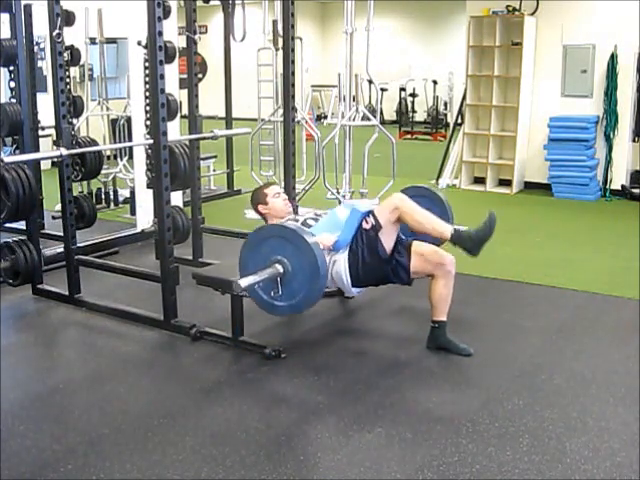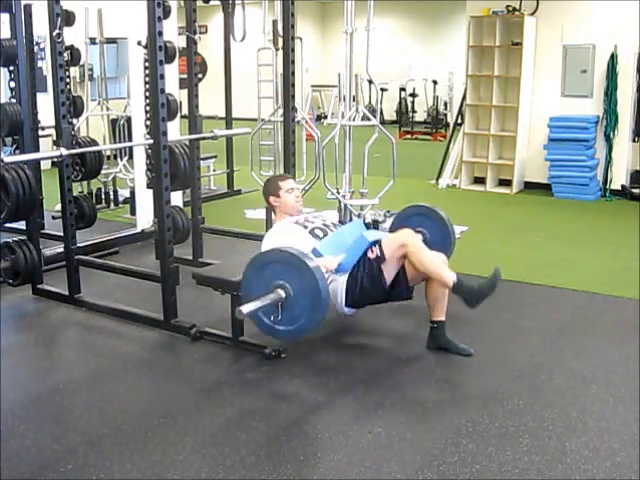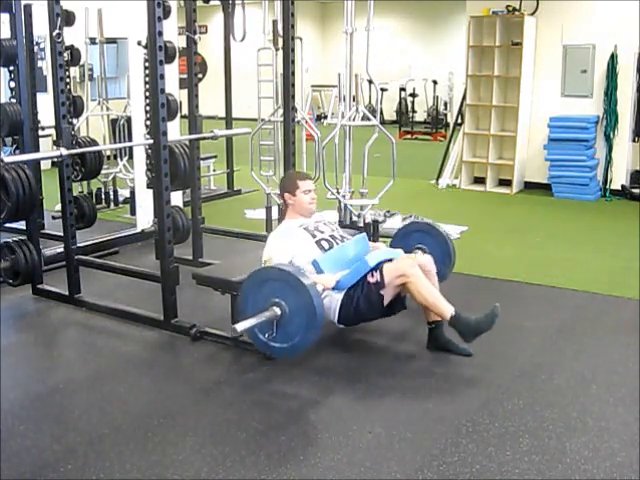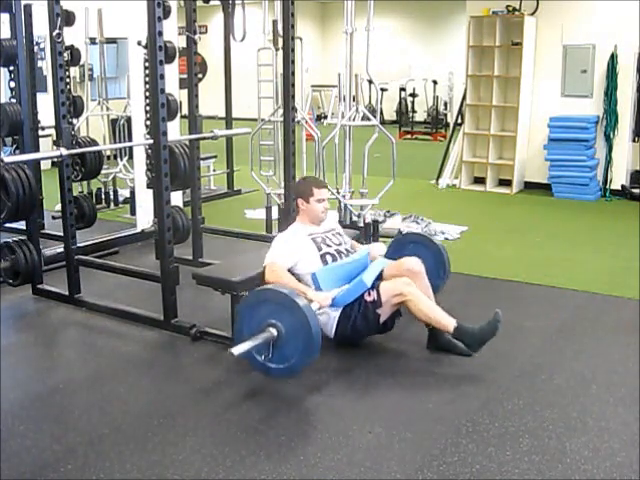
dt=0.3s
person 1, frame 1
left shoulder: (306, 220)
left wrist: (384, 219)
right wrist: (314, 242)
left hip: (377, 254)
right hip: (352, 263)
left knee: (444, 263)
right knee: (397, 201)
left ankle: (438, 334)
right ankle: (463, 238)
person 1, frame 2
left shoulder: (314, 217)
right shoulder: (277, 236)
left wrist: (383, 238)
right wrist: (314, 263)
left hip: (364, 264)
right hip: (348, 284)
left knee: (438, 261)
right knee: (406, 238)
left ankle: (437, 334)
right ankle: (465, 290)
person 1, frame 3
left shoulder: (320, 220)
right shoulder: (282, 236)
left elbow: (349, 243)
right elbow: (271, 268)
left wrist: (379, 248)
right wrist: (313, 279)
left hip: (365, 278)
right hip: (344, 299)
left knee: (425, 261)
right knee: (407, 269)
left ankle: (436, 334)
right ankle: (461, 324)
person 1, frame 4
left shoulder: (327, 222)
right shoulder: (289, 240)
right elbow: (271, 274)
left wrist: (373, 254)
right wrist: (310, 293)
left hip: (361, 290)
right hip: (341, 316)
left knee: (412, 266)
right knee: (403, 287)
left ankle: (437, 336)
right ankle: (466, 335)
